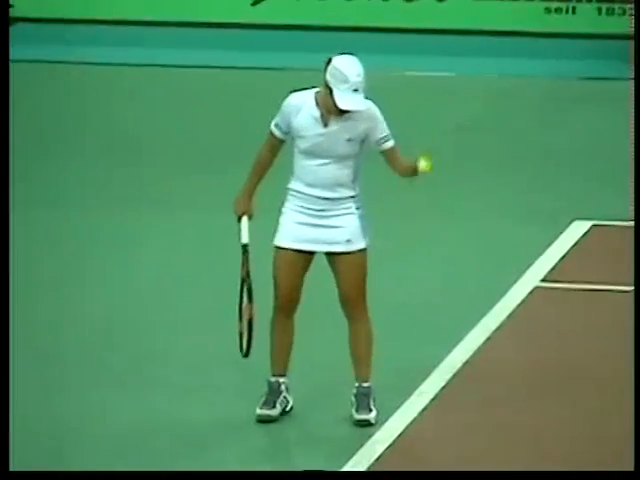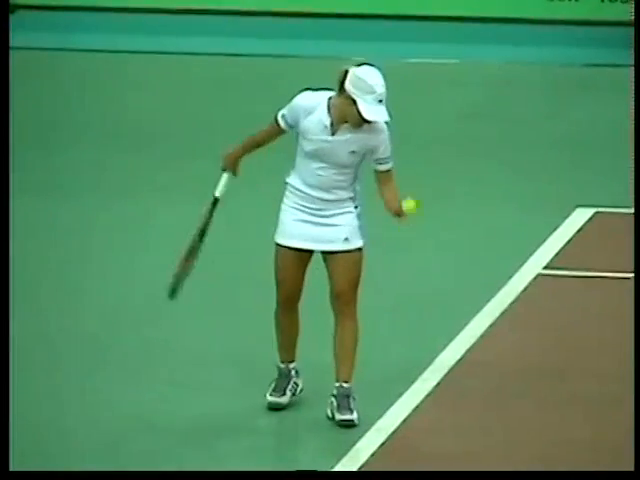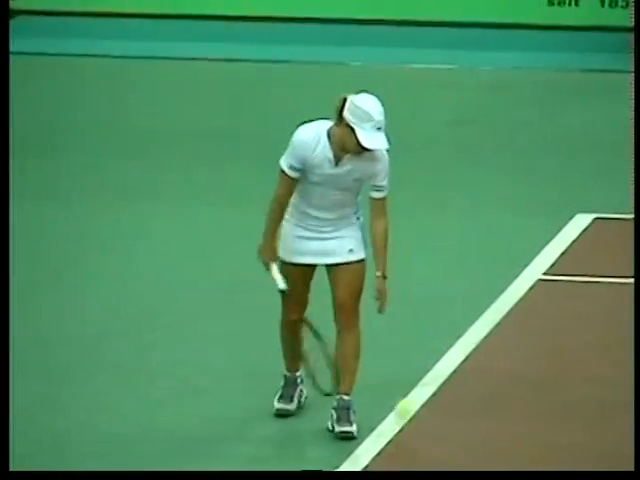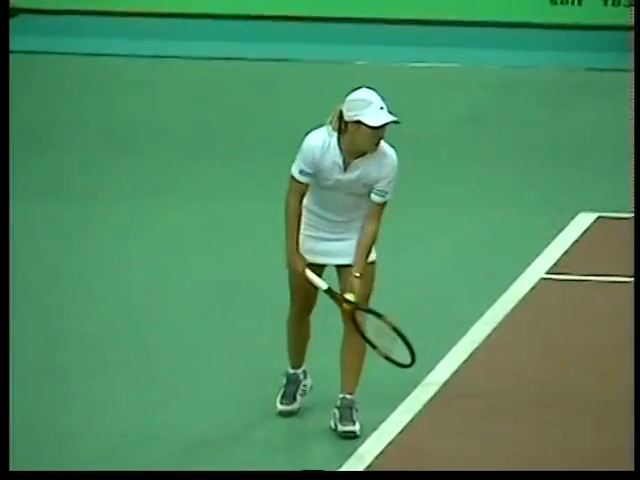
dt=1s
person 1, frame 1
left shoulder: (367, 114)
right shoulder: (294, 104)
left elbow: (397, 160)
right elbow: (270, 148)
left wrist: (413, 169)
right wrist: (247, 195)
left hip: (343, 217)
right hip: (298, 214)
left knee: (355, 306)
right knee: (284, 305)
left ankle: (363, 389)
right ankle: (277, 387)
person 1, frame 2
left shoulder: (376, 132)
right shoulder: (306, 104)
left elbow: (385, 181)
right elbow: (273, 130)
left wrist: (396, 206)
right wrist: (238, 153)
left hip: (342, 219)
right hip: (297, 213)
left knee: (344, 304)
right knee: (287, 300)
left ankle: (343, 391)
right ankle: (286, 372)
person 1, frame 3
left shoulder: (377, 156)
right shoulder: (305, 138)
left elbow: (379, 216)
right elbow: (284, 191)
left wrist: (381, 274)
right wrist: (269, 240)
left hip: (345, 238)
right hip: (299, 233)
left knee: (348, 317)
right knee: (292, 312)
left ankle: (344, 403)
right ankle: (293, 380)
person 1, frame 4
left shoulder: (386, 161)
right shoulder: (316, 144)
left elbow: (372, 219)
right elbow: (294, 197)
left wrist: (356, 272)
right wrist: (292, 250)
left hip: (355, 239)
right hip: (312, 234)
left knee: (356, 318)
right knee: (300, 310)
left ankle: (346, 402)
right ankle: (296, 376)
